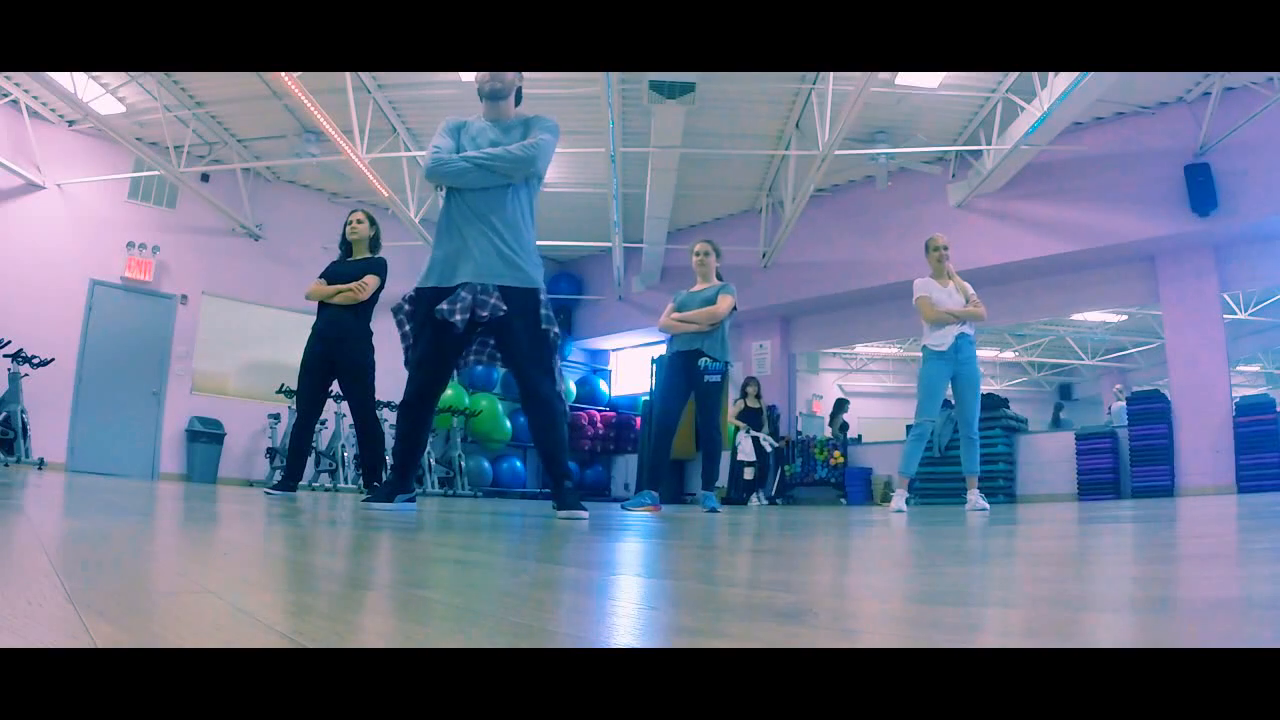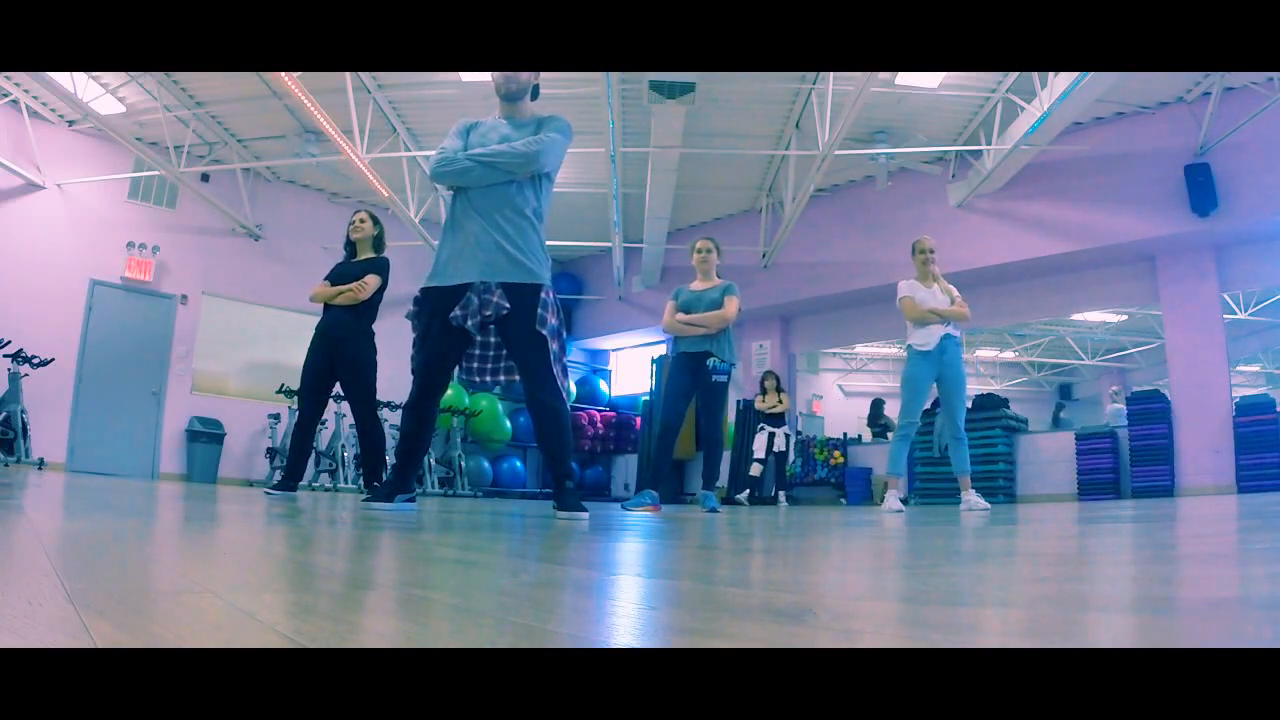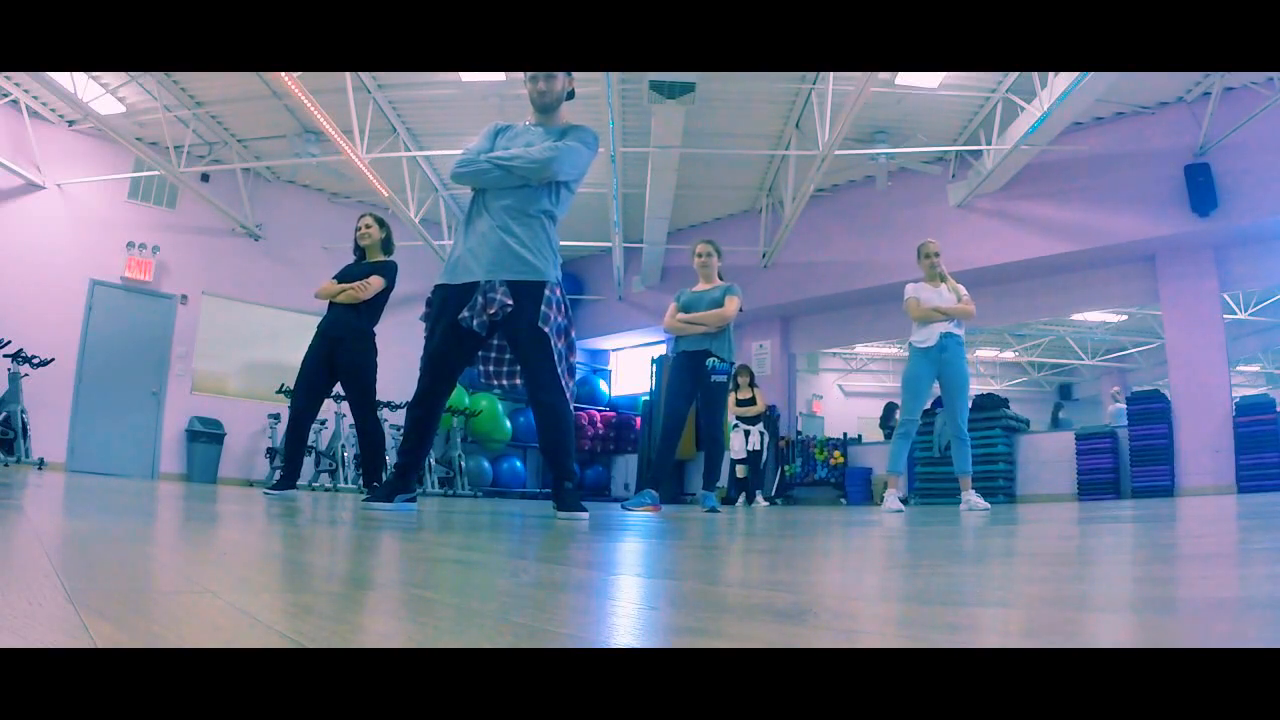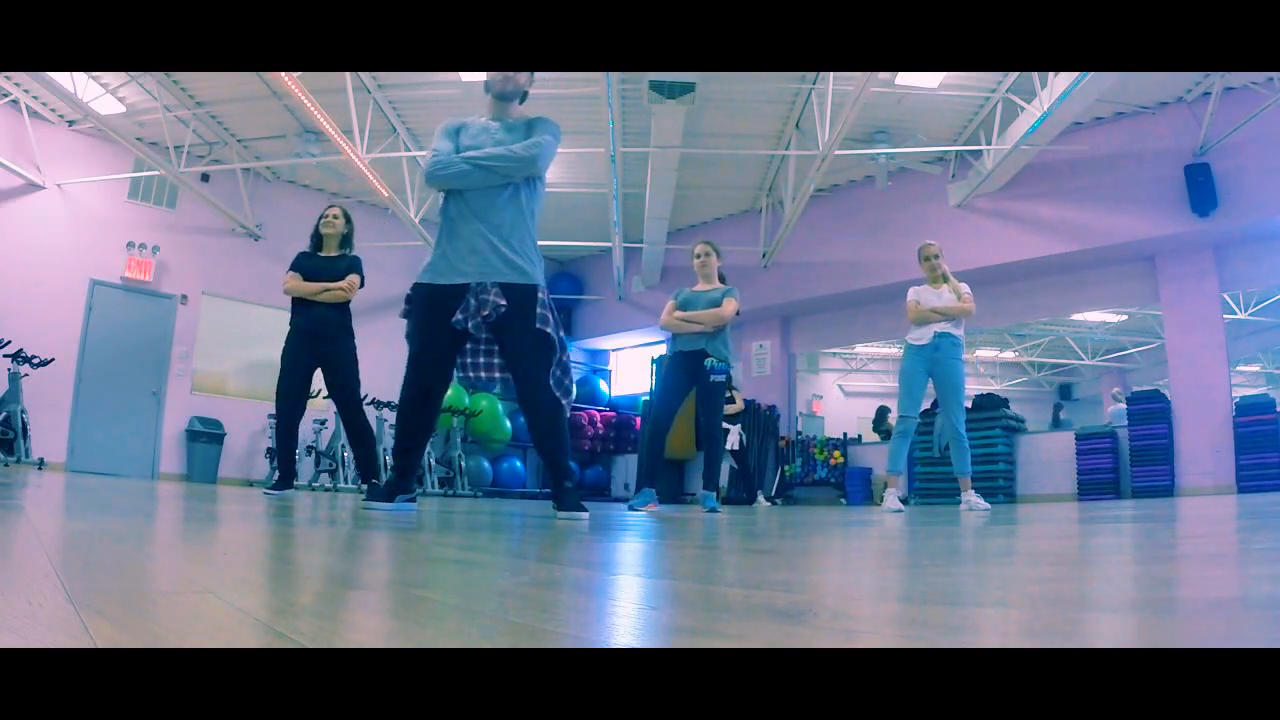
dt=1s
person 1, frame 1
left shoulder: (539, 127)
right shoulder: (454, 127)
left elbow: (530, 161)
right elbow: (436, 168)
left wrist: (467, 161)
right wrist: (506, 171)
left hip: (516, 280)
right hip: (447, 278)
left knee: (540, 389)
right knee: (421, 387)
left ankle: (563, 490)
right ankle: (400, 483)
person 1, frame 2
left shoulder: (554, 127)
right shoulder: (467, 128)
left elbow: (535, 156)
right elbow: (440, 169)
left wrist: (474, 160)
right wrist: (509, 167)
left hip: (522, 274)
right hip: (453, 273)
left knee: (544, 387)
right knee: (426, 384)
left ankle: (564, 488)
right ankle: (401, 483)
person 1, frame 3
left shoulder: (580, 138)
right shoulder: (499, 131)
left elbow: (549, 164)
right elbow: (461, 170)
left wrist: (495, 162)
right wrist: (524, 170)
left hip: (530, 276)
right hip: (464, 273)
left knee: (546, 388)
right knee: (431, 383)
left ankle: (565, 490)
right ankle: (402, 482)
person 1, frame 4
left shoulder: (541, 129)
right shoulder: (453, 129)
left elbow: (531, 159)
right elbow: (436, 172)
left wrist: (465, 163)
right wrist: (502, 167)
left hip: (515, 275)
right hip: (446, 274)
left knee: (537, 386)
right knee: (422, 382)
left ankle: (564, 488)
right ankle: (402, 482)
person 2, frame 1
left shoulder: (377, 264)
right shoulder: (335, 265)
left elbow: (361, 294)
right elbow: (310, 293)
left wrist: (327, 295)
right wrist: (343, 288)
left hip: (354, 341)
right hip: (320, 339)
left knee: (363, 412)
right knee: (305, 410)
left ankle: (374, 484)
right ankle: (290, 479)
person 2, frame 2
left shoulder: (380, 263)
right shoulder: (340, 266)
left elbow: (362, 294)
right elbow: (314, 295)
left wrist: (330, 296)
right wrist: (345, 288)
left hip: (356, 341)
right hip: (324, 339)
left knee: (364, 412)
right knee: (307, 409)
left ankle: (375, 484)
right ankle: (290, 479)
person 2, frame 3
left shoulder: (387, 267)
right shoulder: (350, 267)
left elbow: (363, 295)
right elbow: (320, 292)
left wrist: (334, 295)
right wrist: (347, 287)
left hip: (357, 342)
right hip: (325, 338)
left knee: (364, 412)
right knee: (301, 406)
left ankle: (374, 484)
right ankle: (288, 477)
person 2, frame 4
left shoulder: (351, 261)
right shoulder: (303, 258)
left elbow: (347, 294)
right elbow: (289, 287)
left wrist: (308, 293)
right wrist: (330, 285)
left hip: (337, 339)
right hip: (300, 337)
left knee: (351, 408)
right knee: (287, 406)
left ankle: (371, 480)
right ankle: (285, 477)
person 3, frame 1
left shoulder: (963, 285)
right shoulder: (922, 284)
left elbow: (981, 314)
right elbow: (930, 316)
left wrist: (949, 311)
right wrist: (964, 313)
left hip: (966, 353)
right hip: (936, 354)
left knee: (970, 426)
right knee: (924, 423)
left ankle: (973, 493)
right ankle: (901, 492)
person 3, frame 2
left shoulder: (948, 288)
right shoulder: (906, 286)
left elbow: (965, 314)
right elbow: (912, 314)
left wrist: (933, 310)
right wrist: (948, 314)
left hip: (951, 353)
right hip: (921, 353)
left knee: (957, 425)
right knee: (907, 423)
left ankle: (967, 494)
right ankle: (892, 494)
person 3, frame 3
left shoulder: (956, 287)
right shoulder: (913, 288)
left elbow: (971, 312)
right elbow: (917, 314)
left wrist: (937, 308)
right wrist: (952, 313)
left hip: (954, 352)
right hip: (923, 351)
left knee: (959, 425)
right knee: (908, 421)
left ankle: (967, 494)
right ankle: (892, 493)
person 3, frame 4
left shoulder: (959, 287)
right shoulder: (915, 291)
left elbow: (969, 309)
right elbow: (913, 316)
left wrist: (931, 309)
right wrist: (949, 313)
left hip: (950, 352)
right hip: (917, 350)
left knee: (955, 424)
right knee: (906, 421)
left ankle: (967, 493)
right ankle: (892, 492)
person 4, frame 1
left shoulder: (725, 289)
right shoulder: (681, 295)
left elbow: (718, 313)
right elbow: (663, 324)
left wrist: (681, 316)
right wrist: (695, 325)
left hip: (709, 359)
right hip: (677, 359)
left knee: (708, 426)
right knee: (662, 423)
left ankle: (708, 492)
right ankle: (650, 492)
person 4, frame 2
left shoulder: (728, 288)
right shoulder: (680, 291)
left elbow: (727, 317)
right elbow: (667, 325)
left wrist: (686, 318)
right wrist: (704, 328)
left hip: (715, 359)
right hip: (682, 360)
left knee: (711, 427)
right knee: (668, 423)
left ankle: (708, 492)
right ankle: (650, 491)
person 4, frame 3
left shoulder: (729, 289)
right shoulder: (683, 294)
left elbow: (727, 315)
right elbow: (668, 325)
left wrist: (687, 318)
right wrist: (703, 327)
left hip: (715, 358)
right hip: (683, 360)
left knee: (712, 427)
right knee: (670, 424)
left ankle: (708, 492)
right ankle: (650, 491)
person 4, frame 4
left shoulder: (728, 291)
right shoulder: (680, 293)
left elbow: (724, 316)
right elbow: (665, 322)
left wrist: (684, 316)
right wrist: (701, 325)
left hip: (712, 359)
right hip: (680, 358)
left knee: (711, 427)
right knee: (658, 420)
left ankle: (709, 493)
right ankle: (647, 490)
